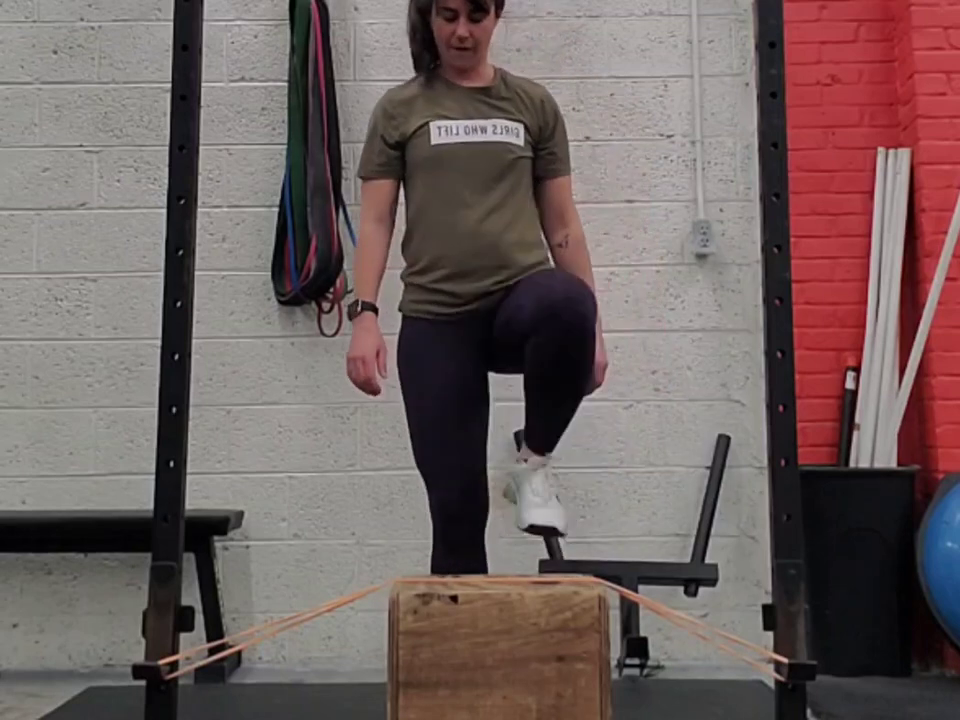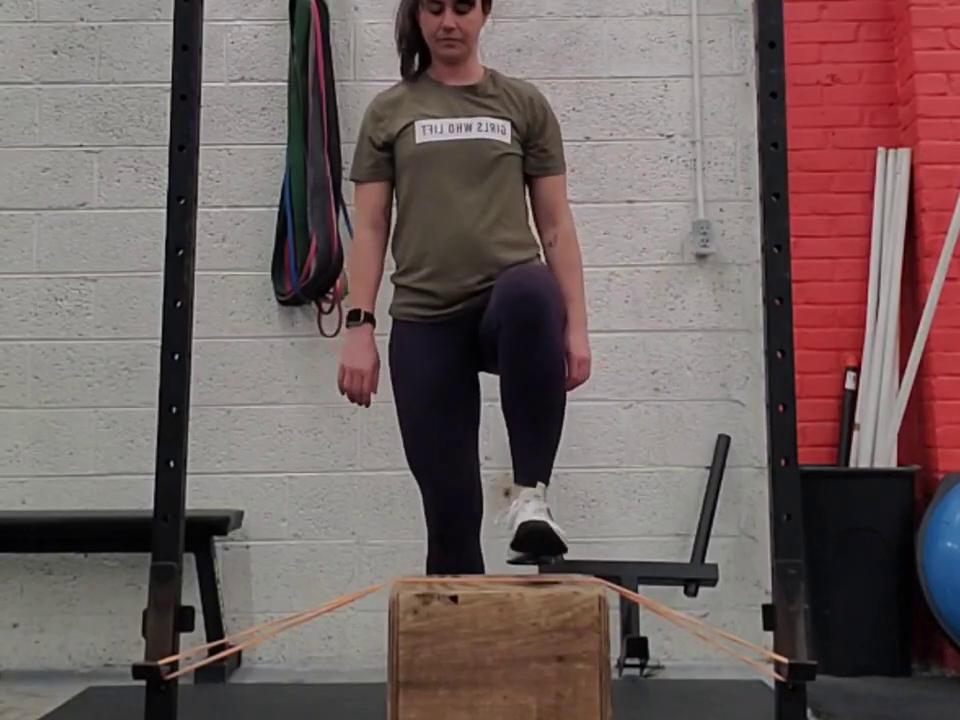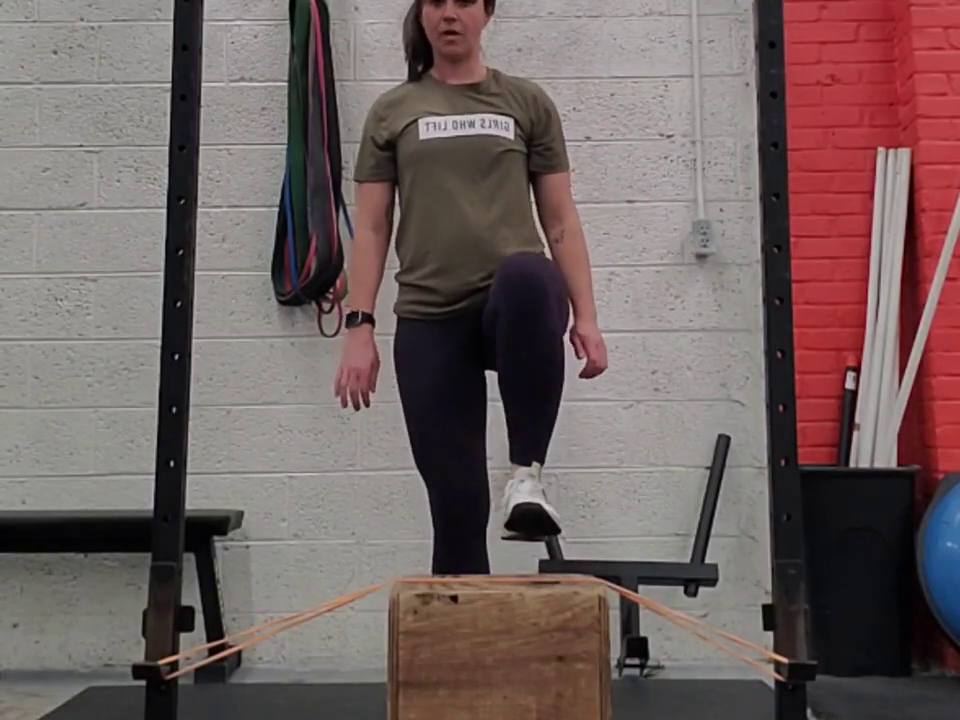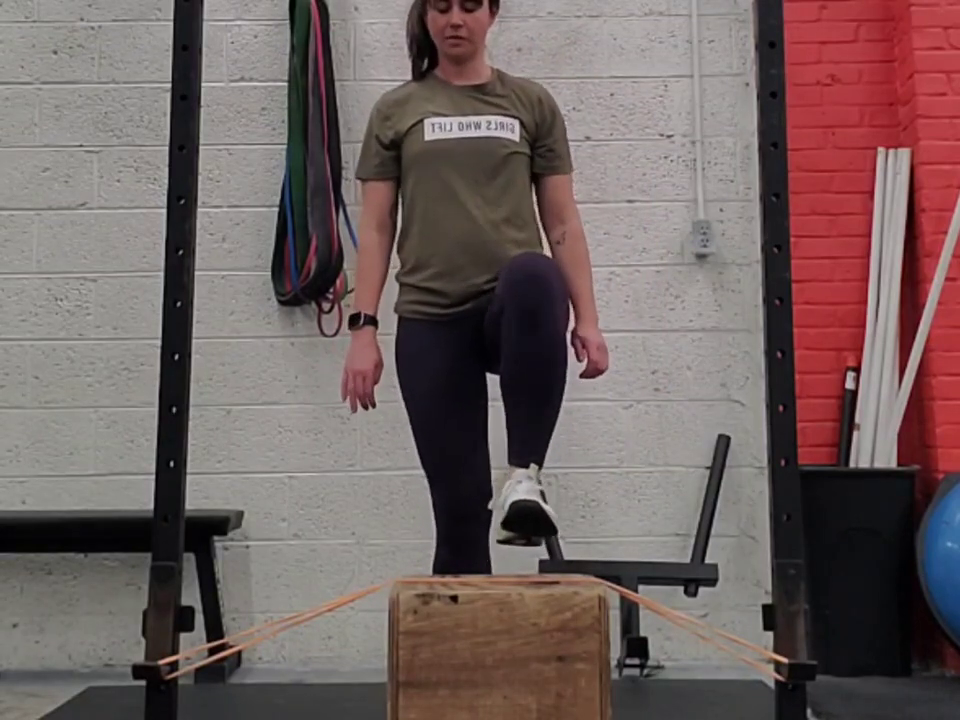
dt=1s
person 1, frame 1
left shoulder: (533, 104)
right shoulder: (399, 109)
left elbow: (562, 224)
right elbow: (375, 221)
left wrist: (591, 324)
right wrist: (364, 315)
left hip: (520, 303)
right hip: (435, 319)
left knee: (566, 301)
right knee: (456, 503)
left ankle: (534, 463)
person 1, frame 2
left shoulder: (523, 103)
right shoulder: (389, 111)
left elbow: (555, 223)
right elbow: (370, 229)
left wrist: (575, 324)
right wrist: (359, 328)
left hip: (505, 304)
right hip: (423, 321)
left knee: (529, 292)
right knee: (449, 503)
left ankle: (531, 494)
person 1, frame 3
left shoulder: (526, 101)
right shoulder: (391, 111)
left elbow: (560, 220)
right elbow: (371, 228)
left wrist: (585, 315)
right wrist: (358, 329)
left hip: (511, 301)
right hip: (428, 319)
left knee: (527, 278)
right knee: (455, 501)
left ankle: (527, 476)
person 1, frame 4
left shoulder: (530, 102)
right shoulder: (396, 110)
left elbow: (562, 223)
right elbow: (375, 228)
left wrist: (587, 318)
right wrist: (362, 330)
left hip: (512, 303)
right hip: (430, 319)
left knee: (533, 276)
right knee: (457, 502)
left ankle: (524, 479)
